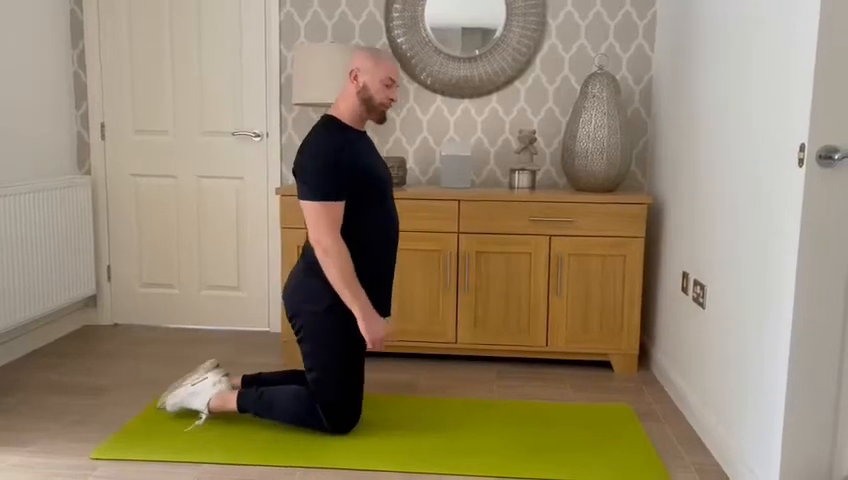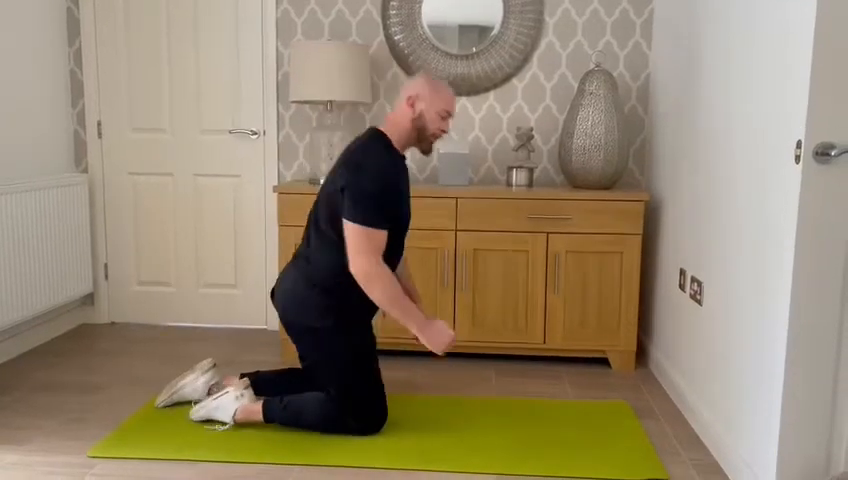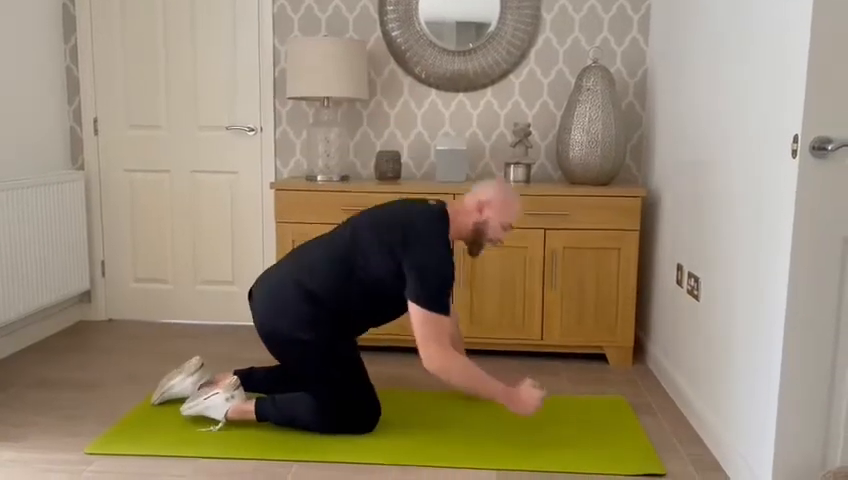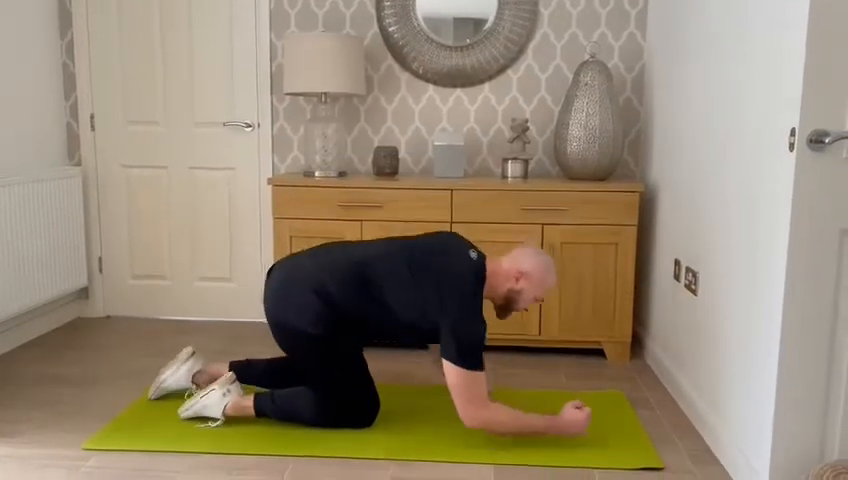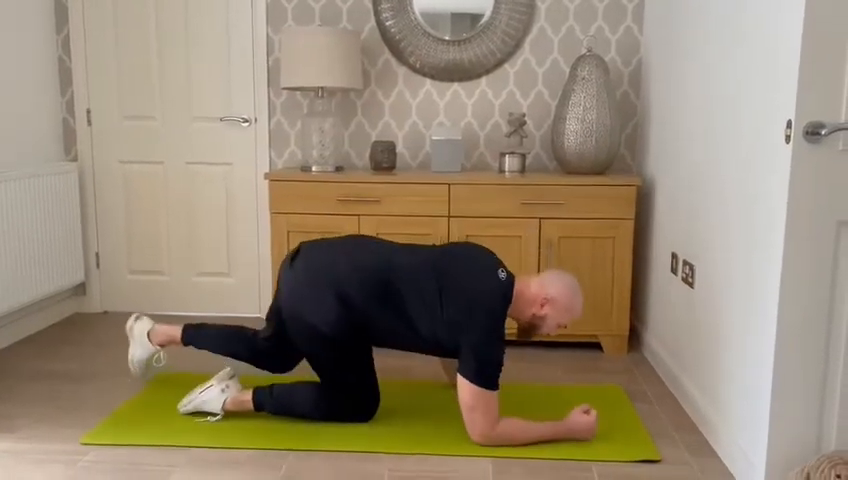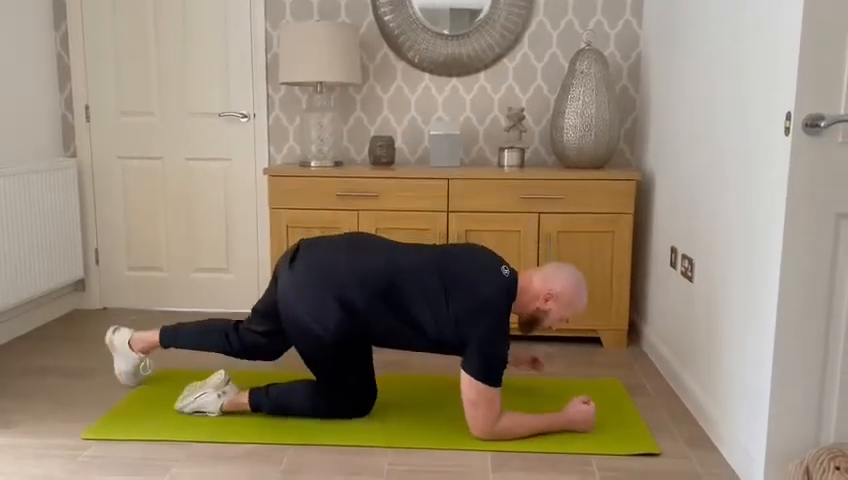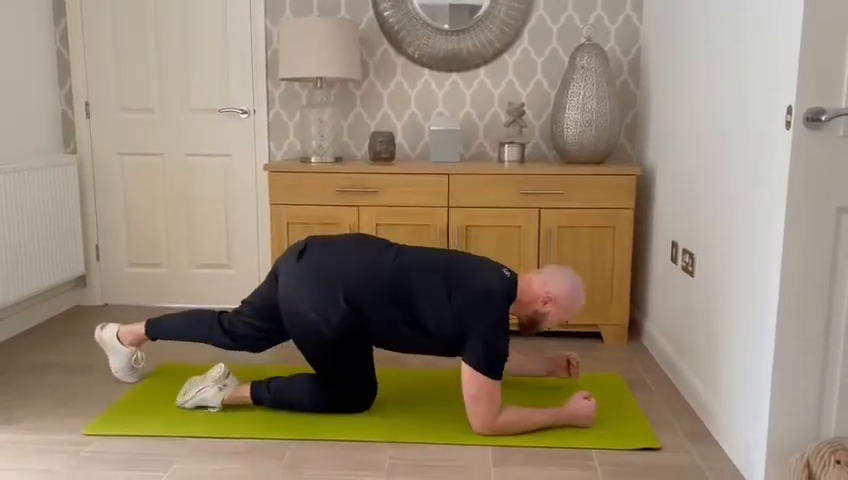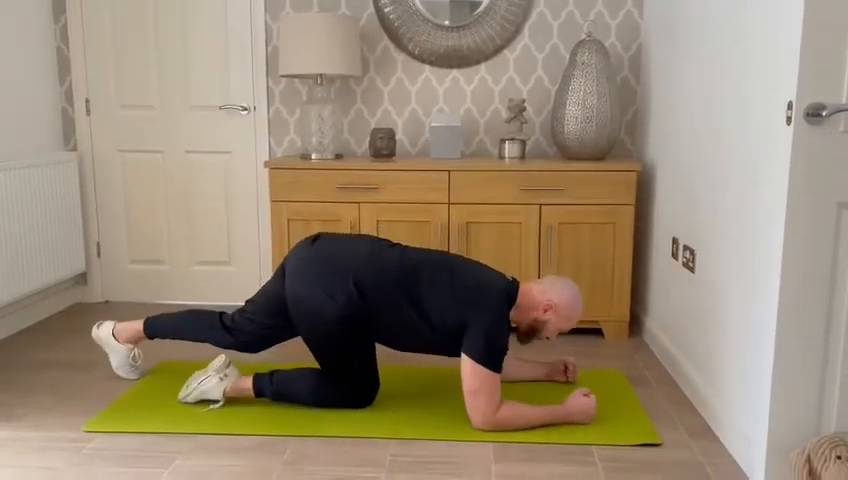
dt=0.3s
person 1, frame 1
left shoulder: (357, 138)
right shoulder: (325, 147)
right elbow: (326, 241)
left wrist: (368, 305)
right wrist: (365, 313)
left hip: (345, 297)
right hip: (328, 301)
left knee: (329, 386)
right knee: (336, 414)
left ankle: (226, 382)
right ankle: (217, 396)
person 1, frame 2
left shoulder: (380, 151)
right shoulder: (376, 167)
left elbow: (383, 250)
right elbow: (364, 265)
left wrist: (414, 301)
right wrist: (423, 327)
left hip: (310, 293)
right hip: (319, 305)
left knee: (325, 380)
right knee: (364, 415)
left ankle: (221, 381)
right ankle: (238, 406)
person 1, frame 3
left shoulder: (427, 218)
right shoulder: (431, 248)
left elbow: (439, 313)
right elbow: (435, 354)
left wrist: (470, 368)
right wrist: (509, 396)
left hip: (281, 299)
right hip: (295, 317)
left knee: (331, 385)
right knee: (359, 414)
left ankle: (210, 382)
right ankle: (231, 405)
person 1, frame 4
left shoulder: (464, 254)
right shoulder: (461, 306)
right elbow: (475, 415)
left wrist: (462, 368)
right wrist: (560, 424)
left hip: (293, 276)
right hip: (305, 303)
left knee: (310, 371)
right knee: (356, 407)
left ankle: (198, 371)
right ankle: (232, 400)
person 1, frame 5
left shoulder: (488, 266)
right shoulder: (484, 324)
right elbow: (484, 431)
left wrist: (465, 375)
right wrist: (567, 429)
left hip: (312, 263)
right hip: (321, 299)
left knee: (276, 353)
right knee: (356, 403)
left ankle: (156, 334)
right ankle: (234, 398)
person 1, frame 6
left shoulder: (492, 268)
right shoulder: (491, 317)
right elbow: (485, 425)
left wrist: (510, 358)
right wrist: (565, 420)
left hip: (309, 261)
right hip: (321, 300)
left knee: (254, 340)
right knee: (353, 399)
left ankle: (135, 341)
right ankle: (232, 399)
person 1, frame 7
left shoulder: (493, 278)
right shoulder: (492, 313)
left elbow: (482, 359)
right elbow: (485, 420)
left wrist: (548, 367)
right wrist: (566, 414)
left hip: (310, 260)
right hip: (323, 299)
left knee: (240, 330)
right knee: (353, 395)
left ankle: (124, 335)
right ankle: (233, 392)
person 1, frame 8
left shoulder: (493, 291)
right shoulder: (492, 312)
left elbow: (486, 364)
right elbow: (484, 415)
left wrist: (547, 371)
right wrist: (564, 412)
left hip: (317, 260)
right hip: (330, 287)
left knee: (239, 331)
right knee: (354, 390)
left ankle: (122, 333)
right ankle: (235, 384)
